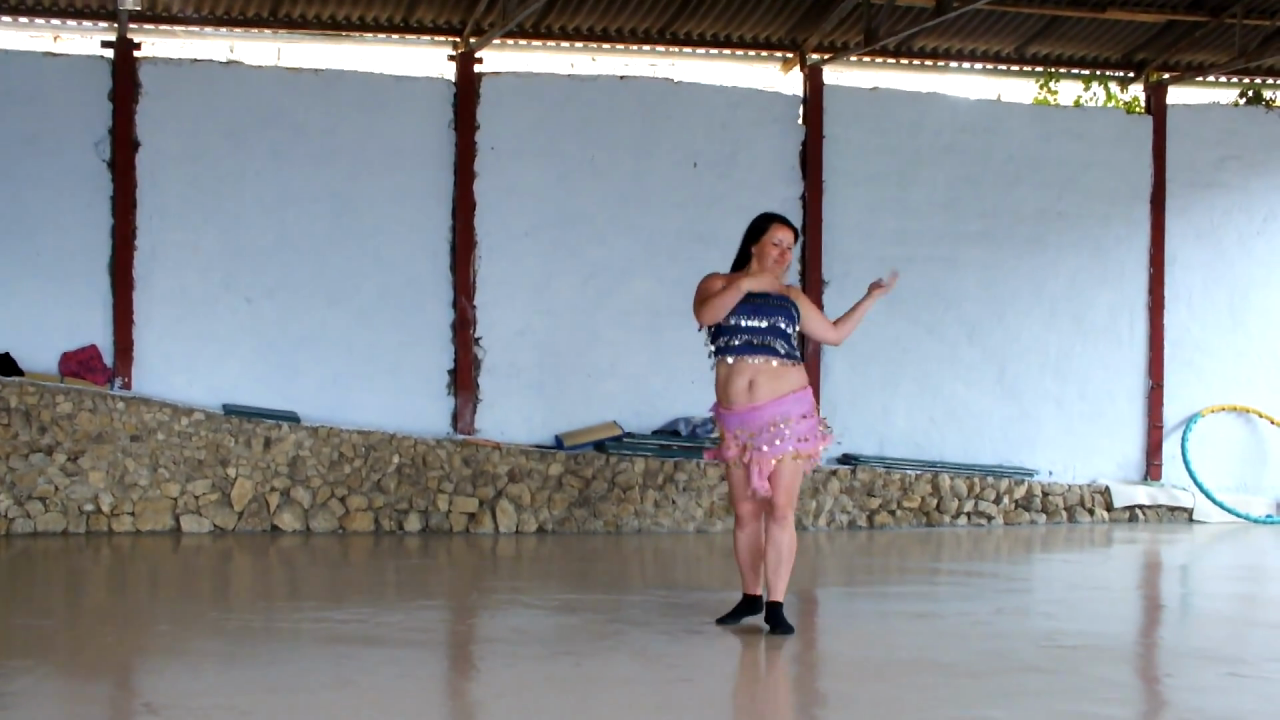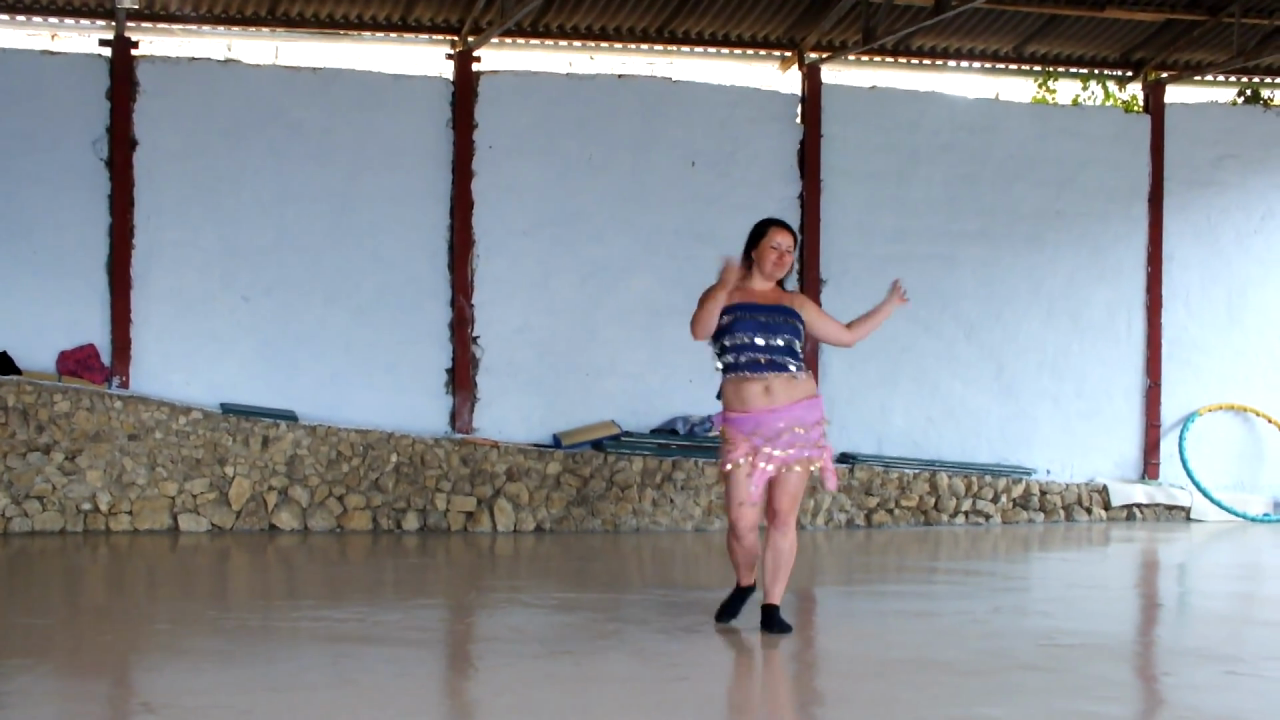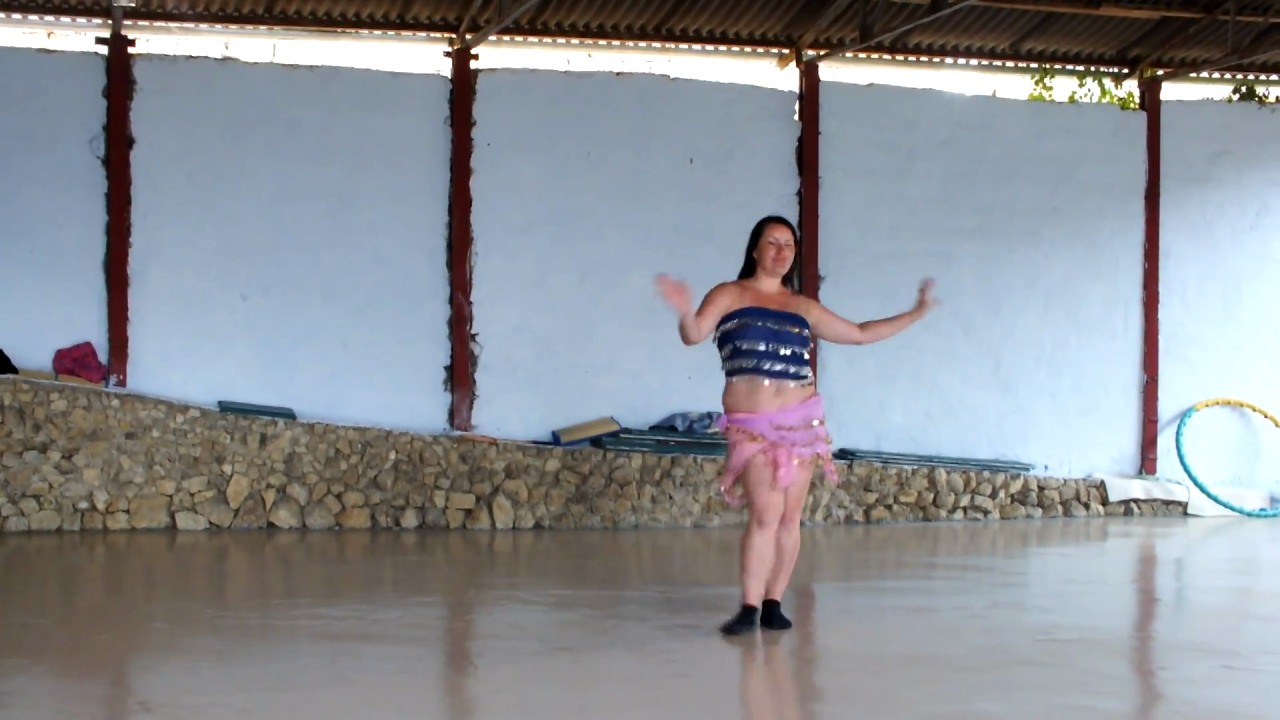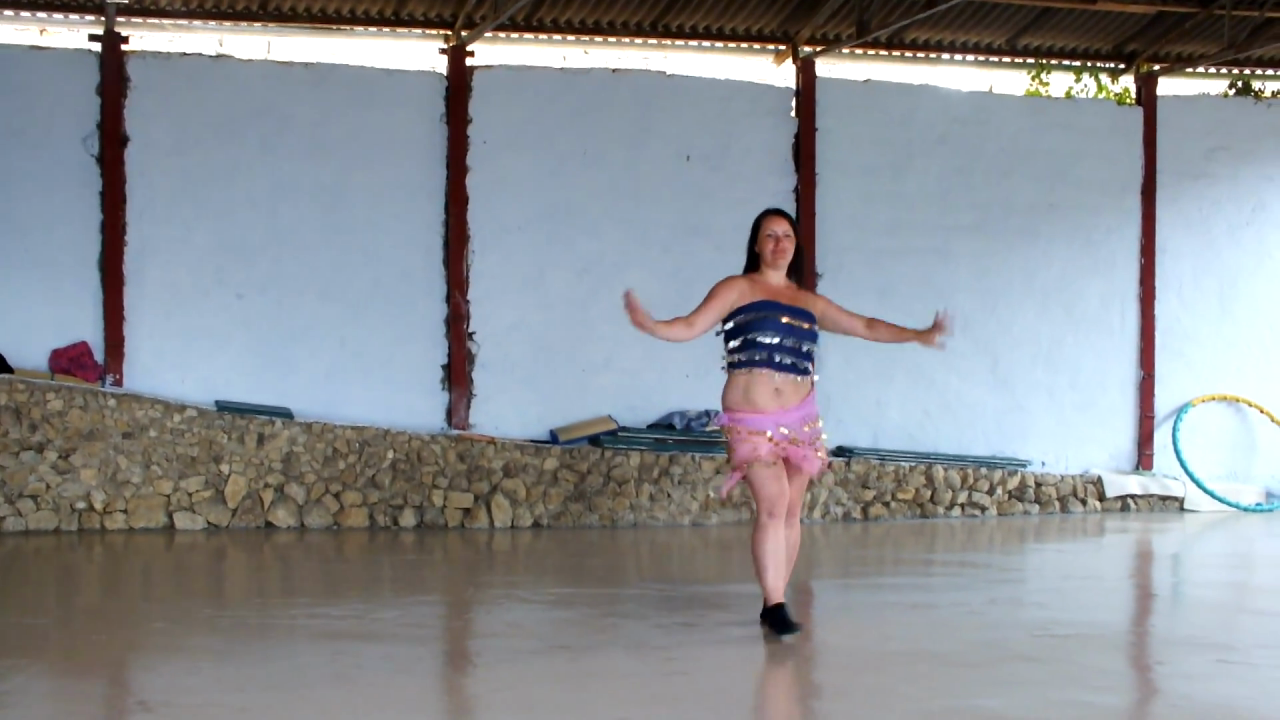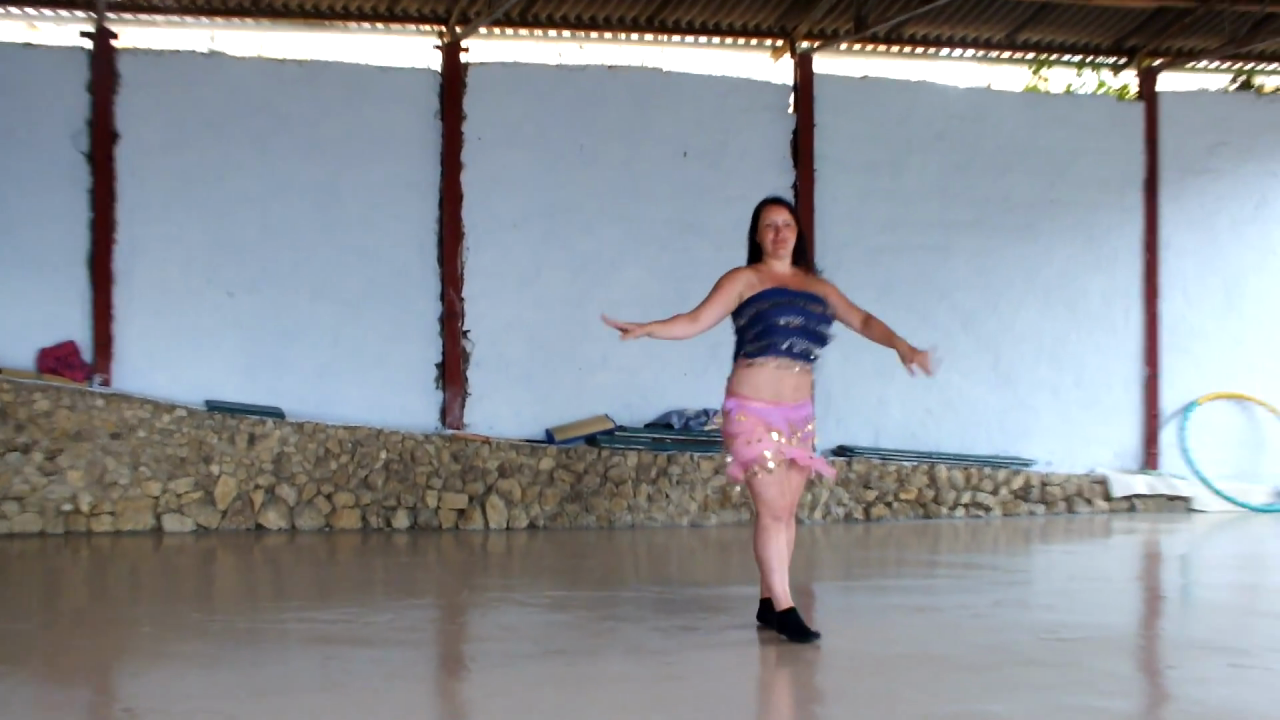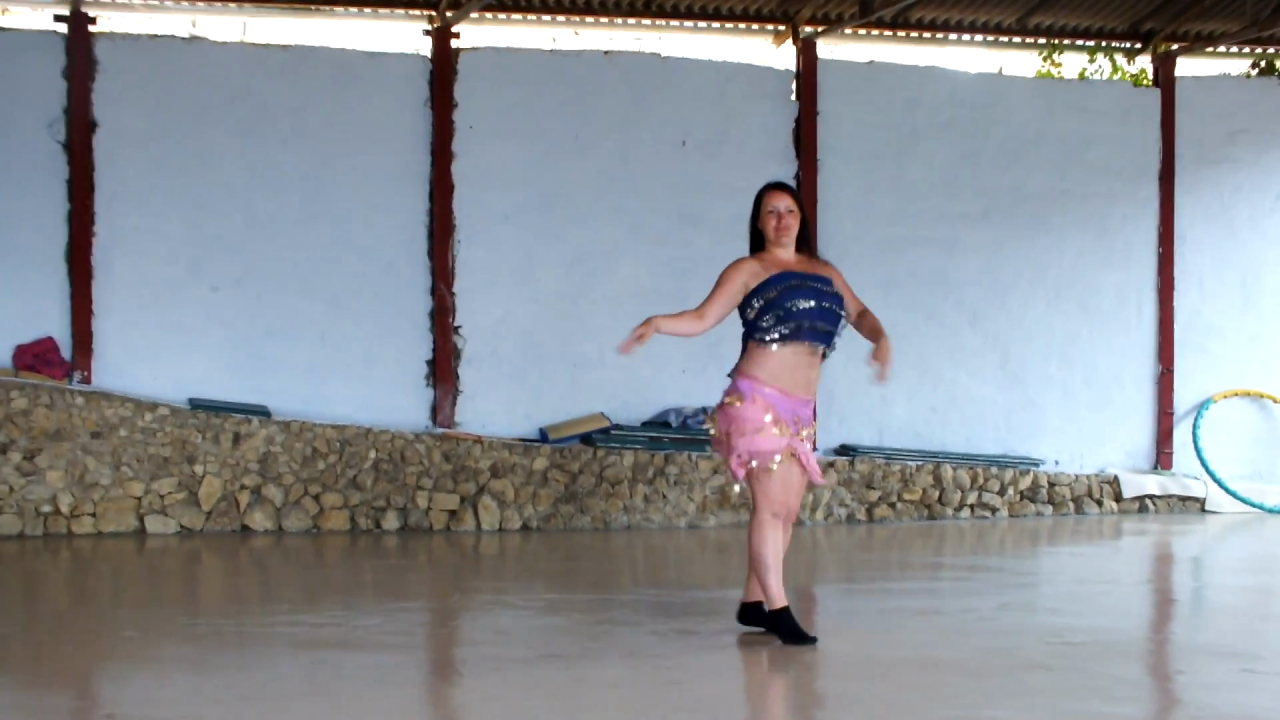
dt=0.1s
person 1, frame 1
left shoulder: (791, 297)
right shoulder: (718, 282)
left elbow: (834, 334)
right elbow: (705, 315)
left wrist: (870, 298)
right wrist: (745, 283)
left hip: (789, 412)
right hip: (739, 419)
left knee: (781, 512)
right knee: (747, 513)
left ankle: (774, 606)
right ankle: (752, 594)
person 1, frame 2
left shoulder: (796, 303)
right shoulder: (721, 295)
left elbow: (847, 335)
right elbow: (698, 330)
left wrist: (889, 305)
right wrist: (727, 287)
left hip: (797, 420)
right hip: (745, 426)
left knee: (783, 517)
right knee: (742, 523)
left ankle: (771, 608)
right ankle: (744, 585)
person 1, frame 3
left shoulder: (804, 306)
right shoulder: (729, 296)
left elbow: (858, 334)
right elbow: (693, 335)
left wrist: (915, 313)
right wrist: (684, 312)
left hip: (801, 419)
right hip: (752, 426)
left knee: (790, 516)
right knee: (764, 514)
left ankle: (772, 603)
right ankle: (749, 608)
person 1, frame 4
left shoulder: (808, 300)
right shoulder: (734, 290)
left elbow: (864, 327)
right elbow: (688, 329)
left wrist: (920, 335)
right wrist: (647, 323)
left hip: (796, 418)
right hip: (749, 424)
left knee: (791, 513)
right knee: (771, 508)
left ankle: (772, 604)
right ankle: (776, 607)
person 1, frame 5
left shoulder: (818, 285)
right shoulder: (745, 280)
left elbow: (863, 321)
right elbow: (696, 320)
left wrist: (904, 349)
right wrist: (643, 328)
left hip: (797, 414)
right hip: (754, 414)
left knee: (786, 512)
right knee: (774, 510)
left ankle: (771, 603)
right ankle: (786, 610)
person 1, frame 6
left shoulder: (825, 271)
right shoulder: (749, 269)
left elbow: (859, 314)
right elbow: (700, 320)
left wrist: (880, 340)
right wrist: (653, 324)
left hip: (797, 408)
right hip: (759, 400)
left knee: (786, 513)
right knee: (771, 508)
left ankle: (753, 604)
right ankle: (777, 610)
